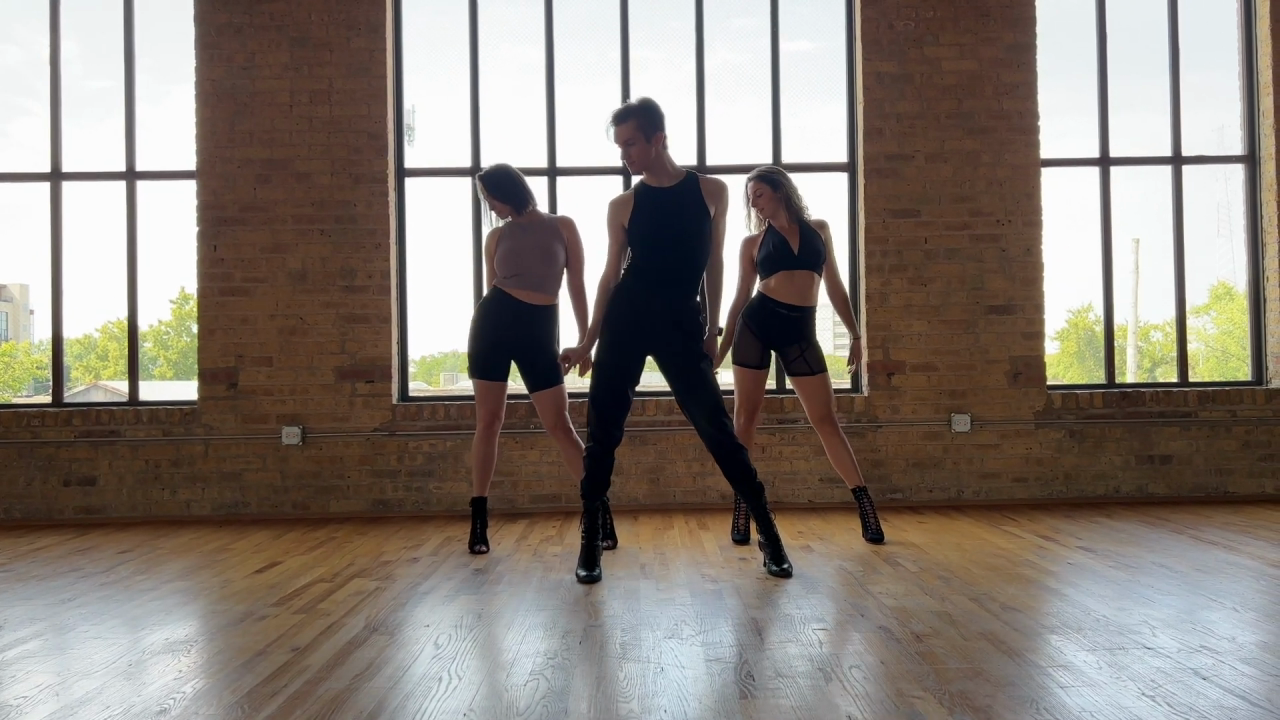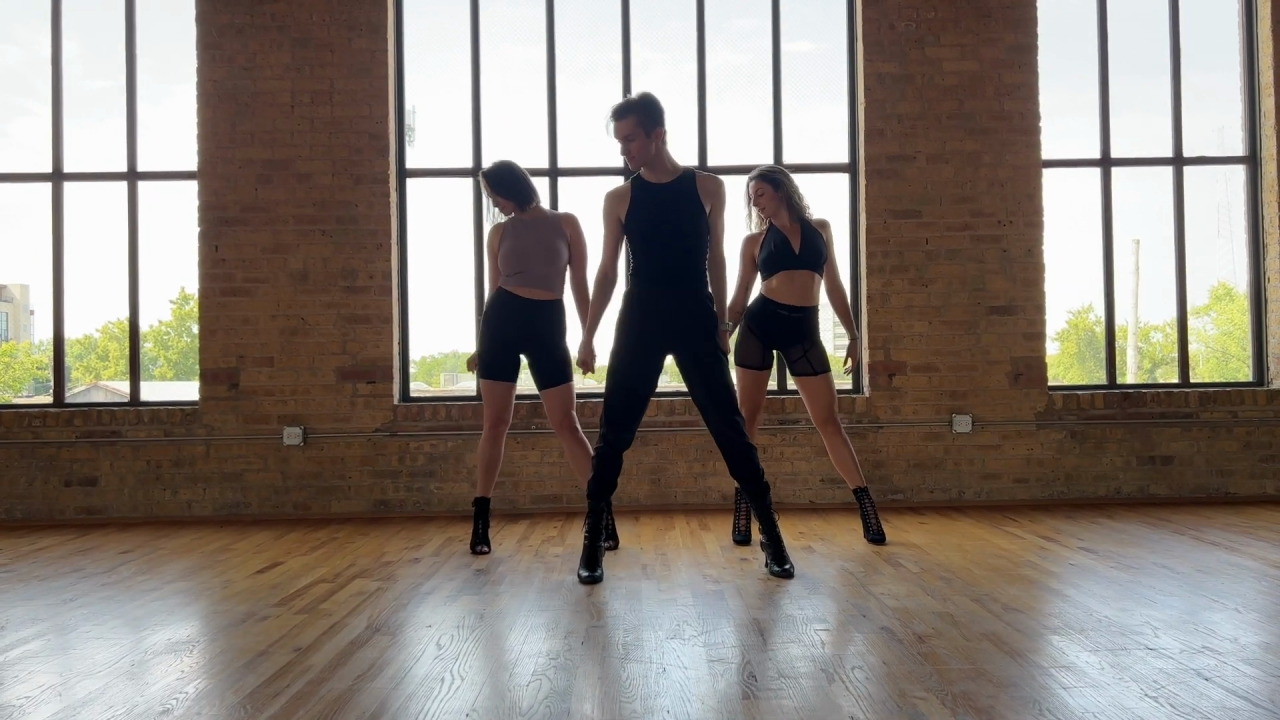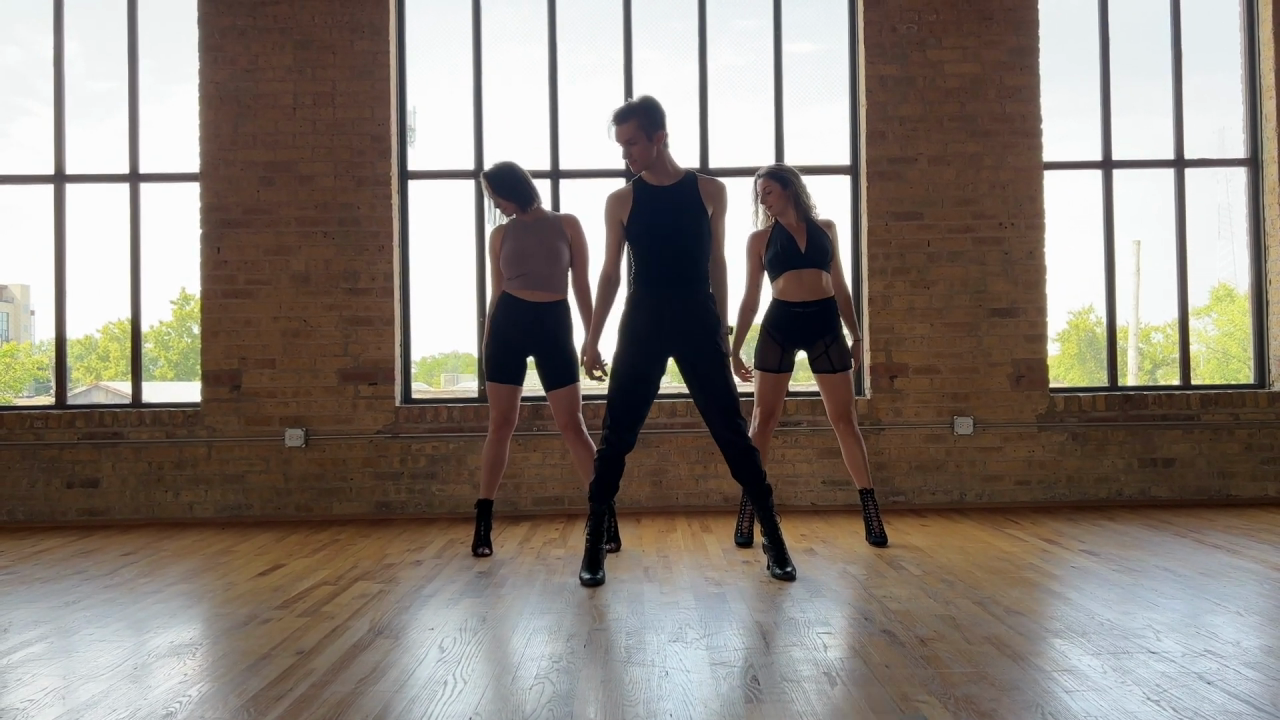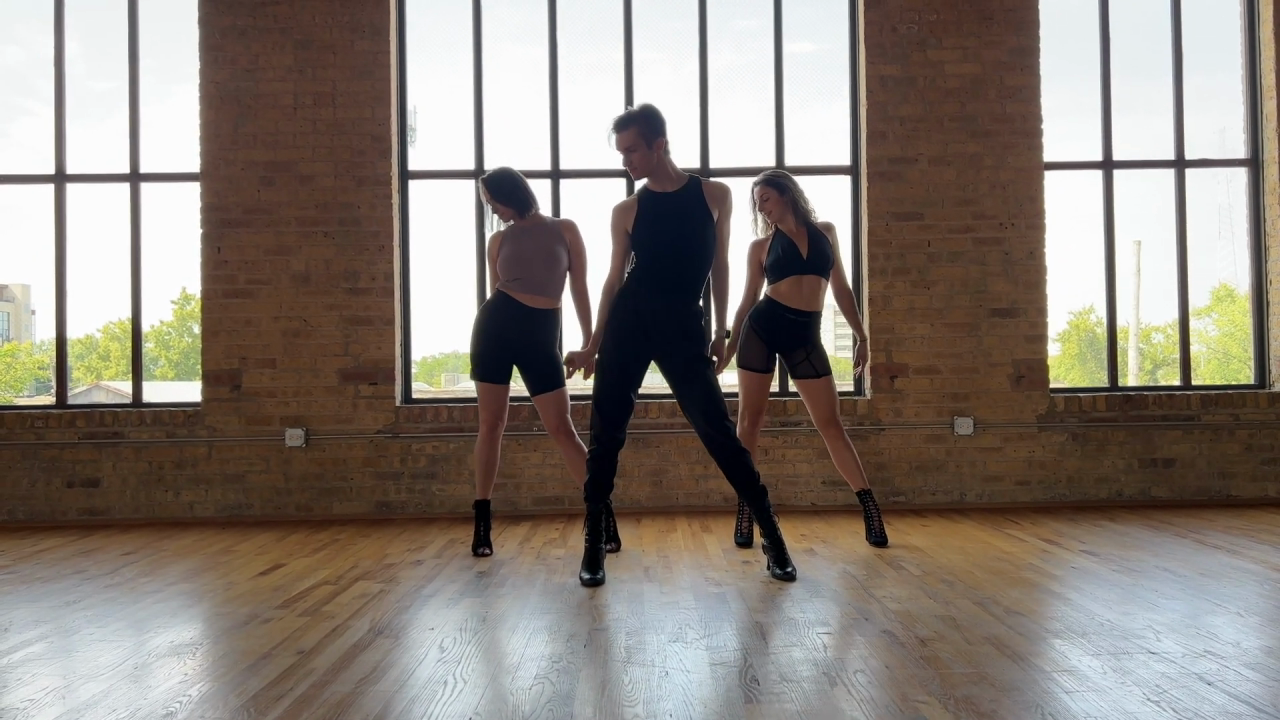
dt=0.4s
person 1, frame 1
left shoulder: (711, 191)
right shoulder: (623, 206)
left elbow: (714, 263)
right elbow: (611, 274)
left wrist: (713, 328)
right wrist: (588, 341)
left hip: (681, 323)
right hip: (627, 319)
left knee: (716, 428)
right knee: (603, 429)
left ankle: (768, 534)
right ankle: (590, 541)
person 1, frame 2
left shoulder: (708, 188)
right shoulder: (619, 198)
left elbow: (716, 259)
right elbow: (608, 270)
left wrist: (723, 324)
right wrist: (587, 336)
left hip: (696, 318)
right hip: (641, 317)
left knee: (728, 427)
right knee: (615, 429)
left ankle: (771, 534)
right ankle: (592, 540)
person 1, frame 3
left shoulder: (709, 191)
right shoulder: (621, 201)
left elbow: (716, 261)
right elbow: (611, 272)
left wrist: (723, 327)
right wrist: (593, 339)
left hip: (698, 320)
right hip: (643, 320)
left knee: (730, 430)
right knee: (618, 432)
left ankle: (773, 536)
right ankle: (594, 543)
person 1, frame 4
left shoulder: (715, 195)
right shoulder: (627, 211)
left elbow: (720, 265)
right elbow: (615, 278)
left wrist: (721, 330)
right wrist: (592, 346)
left hip: (684, 325)
right hip: (630, 322)
left knee: (718, 431)
right knee: (606, 431)
left ankle: (772, 537)
right ankle: (593, 544)
person 2, frame 1
left shoulder: (562, 227)
right shoulder: (496, 236)
left elbow: (576, 285)
right elbow: (491, 288)
left wrist: (585, 340)
right wrist: (475, 348)
left hip: (538, 330)
right hip: (494, 323)
left knee: (559, 426)
right knee: (488, 423)
left ankle: (601, 512)
right ankle: (478, 522)
person 2, frame 2
left shoulder: (565, 223)
right shoulder: (499, 232)
left elbow: (579, 282)
right elbow: (494, 288)
right wrist: (480, 345)
left hip: (547, 326)
right hip: (503, 321)
left knee: (566, 425)
right knee: (495, 423)
left ankle: (603, 513)
right ankle: (480, 521)
person 2, frame 3
left shoulder: (566, 225)
right shoulder: (500, 234)
left elbow: (581, 283)
right elbow: (497, 290)
right wrist: (485, 344)
left hip: (553, 327)
right hip: (508, 324)
left knee: (572, 426)
right knee: (500, 425)
left ankle: (605, 516)
right ankle: (483, 524)
person 2, frame 4
left shoulder: (565, 230)
right shoulder: (499, 240)
left elbow: (580, 288)
right elbow: (495, 290)
left wrist: (590, 342)
right wrist: (477, 349)
left hip: (541, 334)
right hip: (496, 326)
left knee: (561, 430)
right knee: (490, 425)
left ankle: (604, 516)
right ankle: (481, 524)
person 3, frame 1
left shoulder: (819, 228)
right shoulder: (753, 242)
left elbow: (835, 285)
right elbow: (741, 299)
left wrist: (855, 332)
right wrist: (721, 350)
left hip: (800, 333)
right hip: (757, 325)
left knee: (826, 421)
right knee: (745, 417)
left ankle: (866, 505)
right ankle: (741, 510)
person 3, frame 2
left shoulder: (820, 228)
right shoulder: (754, 241)
left elbow: (834, 286)
right elbow: (739, 298)
left wrist: (853, 335)
left hip: (804, 331)
right hip: (759, 326)
left knee: (828, 421)
right knee: (747, 417)
left ankle: (866, 506)
right ankle: (742, 510)
person 3, frame 3
left shoulder: (826, 228)
right shoulder: (760, 239)
left elbow: (839, 286)
right elbow: (751, 298)
left wrist: (856, 335)
right wrist: (735, 350)
left hip: (825, 327)
right hip: (778, 326)
left knee: (844, 420)
right knee: (763, 418)
left ankle: (871, 511)
right ankle: (747, 512)
person 3, frame 4
left shoulder: (826, 231)
right shoulder: (761, 246)
left elbow: (841, 288)
right elbow: (748, 303)
left wrist: (861, 335)
right wrist: (727, 353)
left hip: (806, 338)
right hip: (763, 329)
left knee: (831, 425)
right knee: (749, 420)
left ankle: (871, 510)
right ankle: (744, 514)
